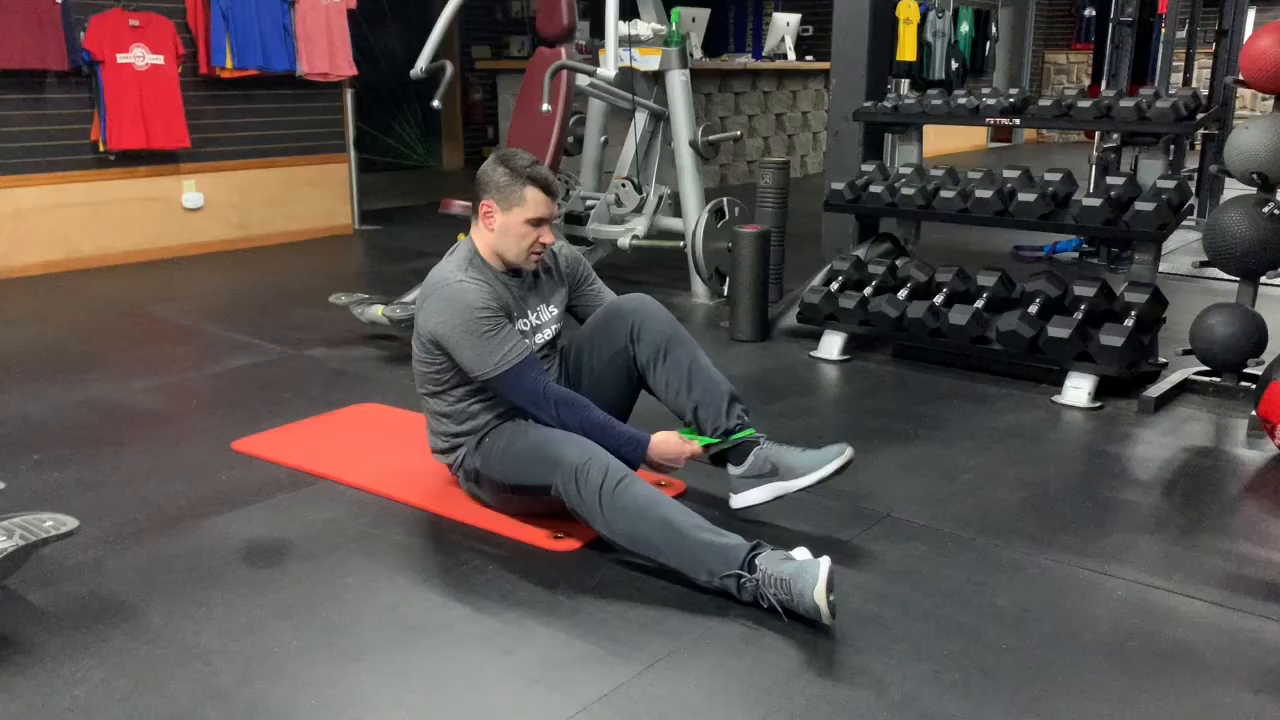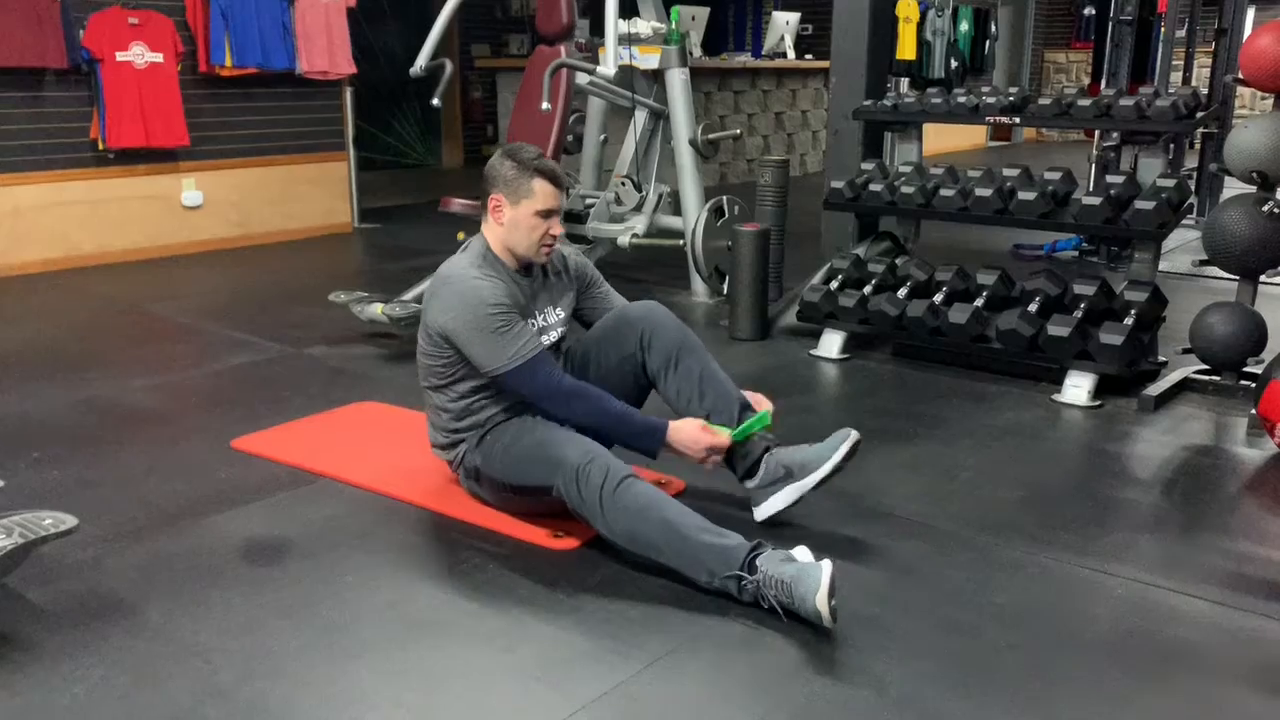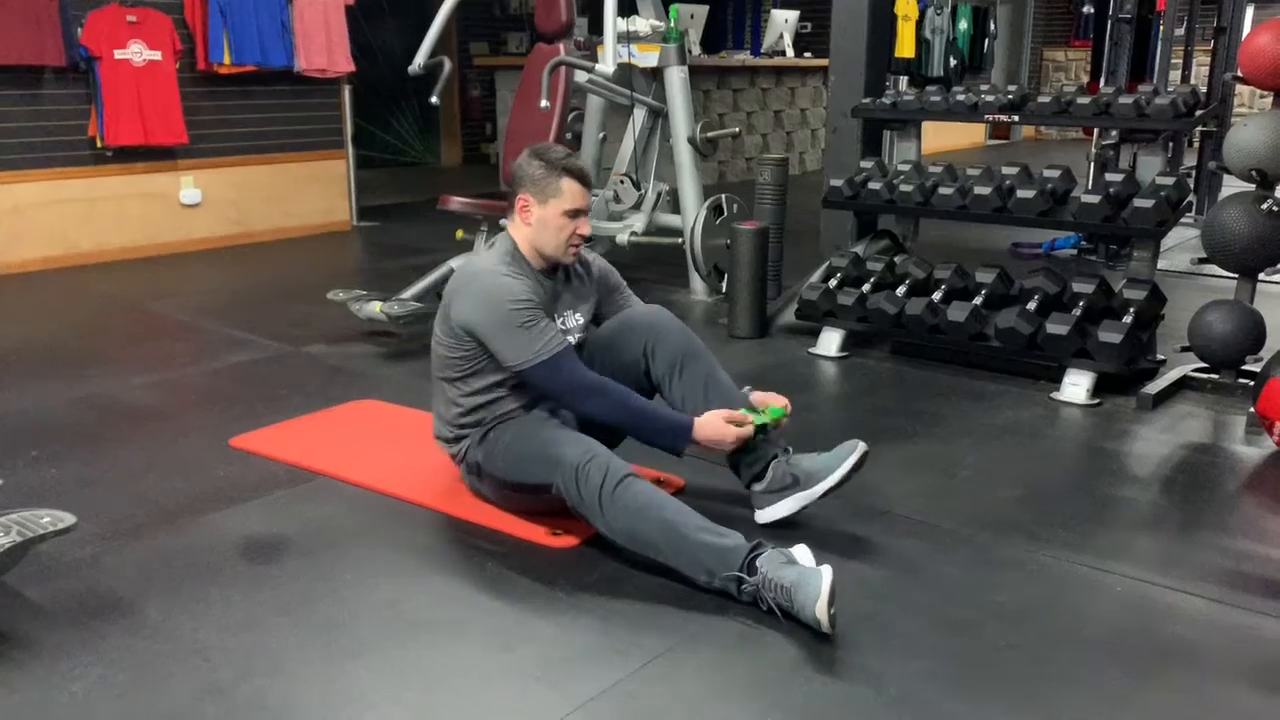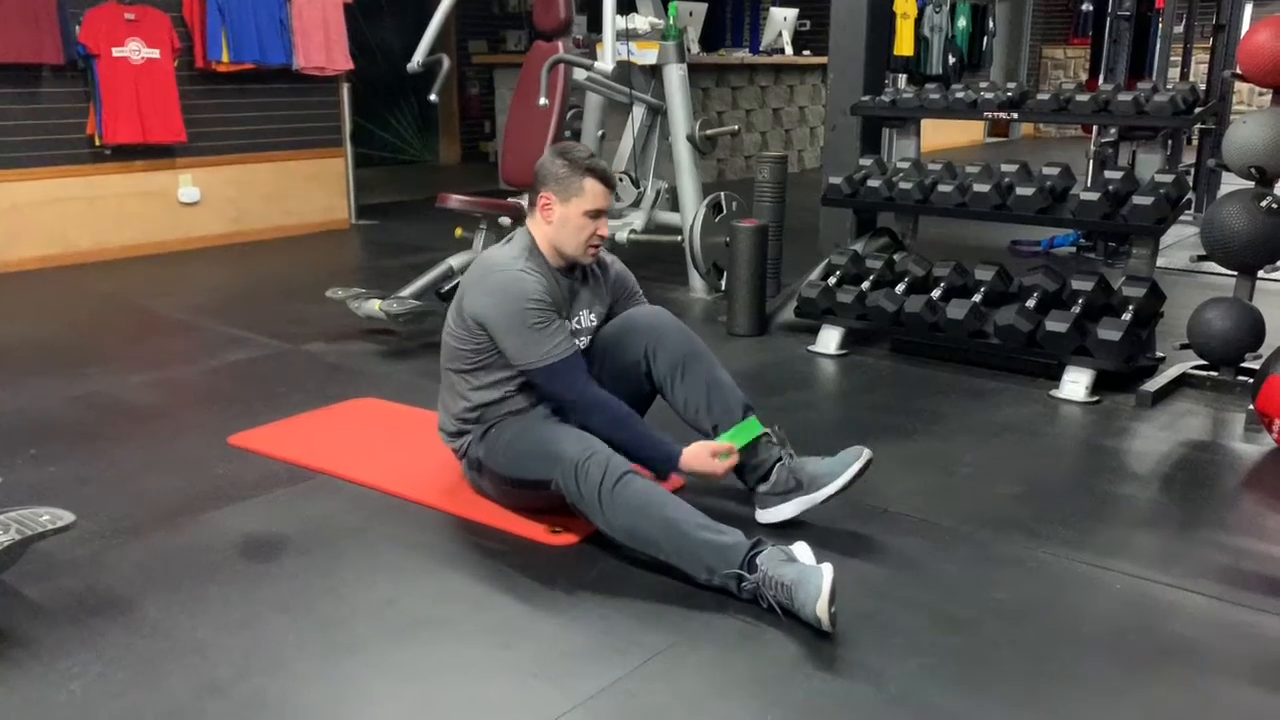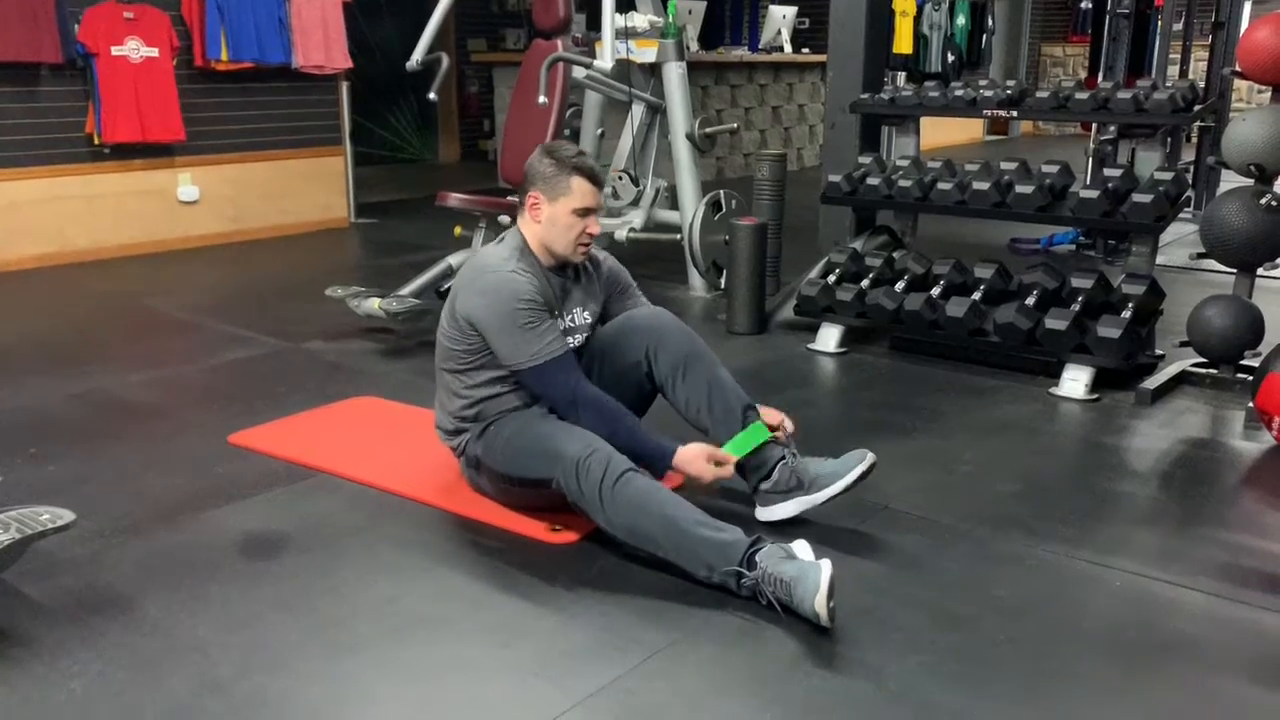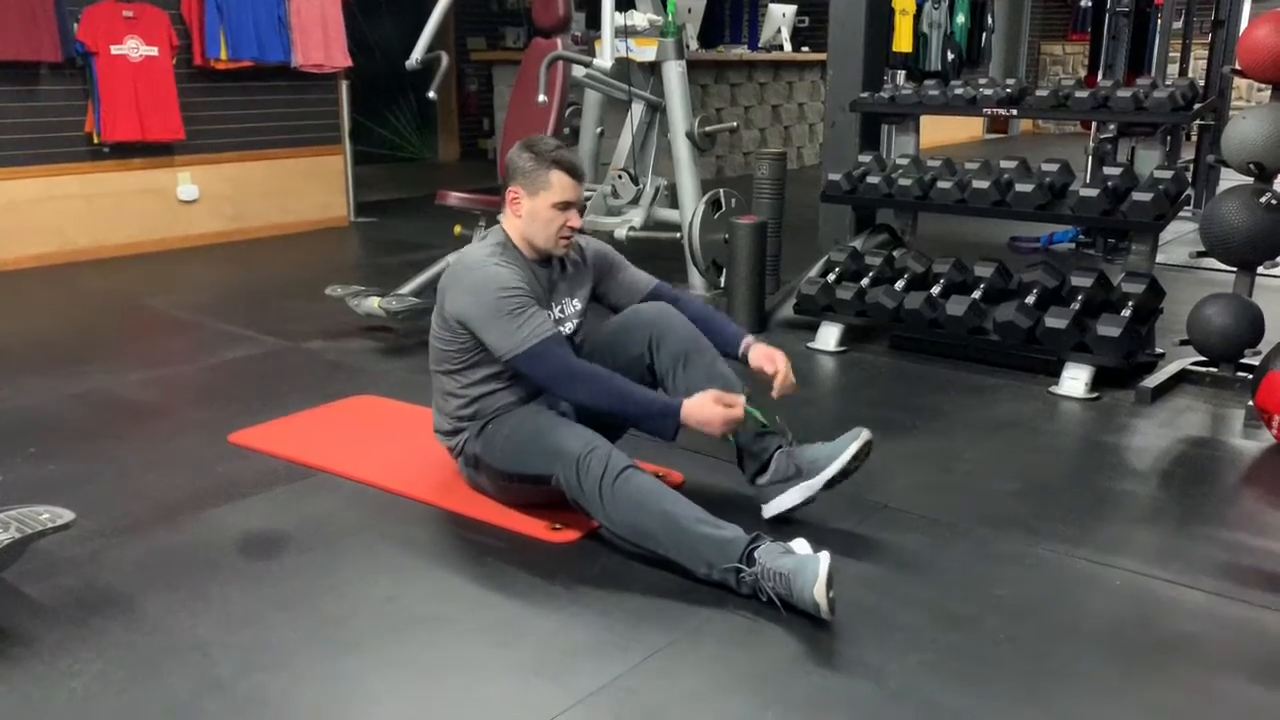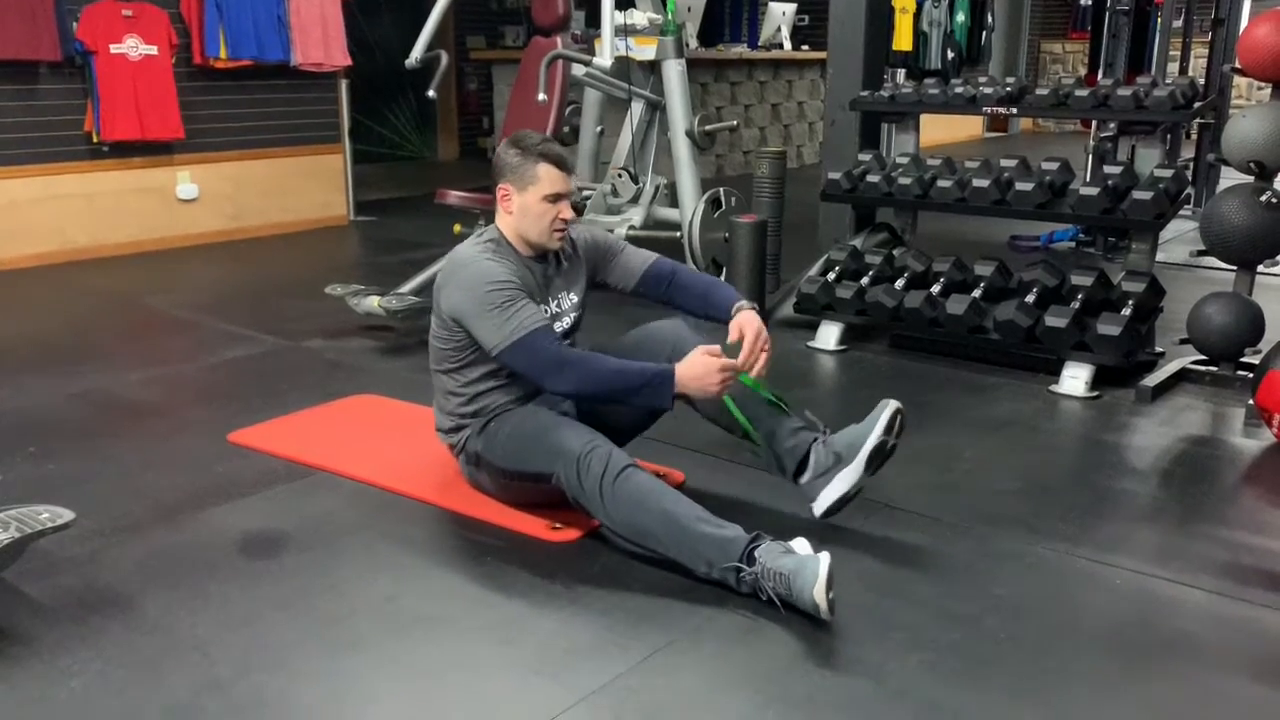
dt=0.2s
person 1, frame 1
left shoulder: (554, 260)
right shoulder: (458, 296)
left elbow: (628, 337)
right elbow: (540, 399)
left wrist: (710, 410)
right wrist: (644, 447)
right hip: (490, 443)
left knee: (638, 313)
right knee: (587, 466)
left ankle: (748, 460)
right ankle: (759, 574)
person 1, frame 2
left shoulder: (561, 262)
right shoulder: (468, 291)
left elbow: (642, 338)
right elbow: (556, 394)
left wrist: (726, 397)
right wrist: (665, 435)
left hip: (559, 408)
right hip: (490, 441)
left knee: (648, 319)
right knee: (587, 468)
left ankle: (762, 468)
right ankle: (760, 572)
person 1, frame 3
left shoulder: (583, 267)
right shoulder: (493, 287)
left elbow: (655, 346)
right elbow: (579, 390)
left wrist: (740, 399)
right wrist: (689, 431)
left hip: (563, 406)
right hip: (495, 439)
left knee: (652, 325)
right knee: (586, 466)
left ankle: (768, 472)
right ankle: (760, 573)
person 1, frame 4
left shoulder: (600, 268)
right shoulder: (510, 282)
left elbow: (661, 352)
right elbow: (580, 398)
left wrist: (743, 427)
right wrist: (676, 459)
left hip: (566, 403)
right hip: (499, 435)
left knee: (655, 327)
right knee: (588, 463)
left ankle: (771, 473)
right ankle: (761, 571)
person 1, frame 5
left shoulder: (593, 265)
right shoulder: (501, 282)
left elbow: (666, 339)
right elbow: (573, 398)
left wrist: (748, 410)
right wrist: (672, 458)
left hip: (564, 405)
right hip: (495, 434)
left knee: (655, 330)
right knee: (586, 460)
left ankle: (774, 473)
right ankle: (761, 568)
person 1, frame 6
left shoulder: (578, 252)
right shoulder: (482, 276)
left elbow: (667, 299)
right elbow: (568, 378)
left wrist: (748, 345)
right wrist: (678, 412)
left hip: (563, 399)
right hip: (493, 430)
left knee: (658, 321)
right knee: (588, 458)
left ankle: (776, 467)
right ankle: (758, 564)
person 1, frame 7
left shoulder: (577, 244)
right shoulder: (477, 273)
left elbow: (671, 279)
right elbow: (557, 368)
left wrist: (741, 308)
right wrist: (674, 381)
left hip: (567, 397)
right hip: (496, 429)
left knee: (673, 338)
right knee: (587, 458)
left ankle: (812, 461)
right ankle: (759, 564)
